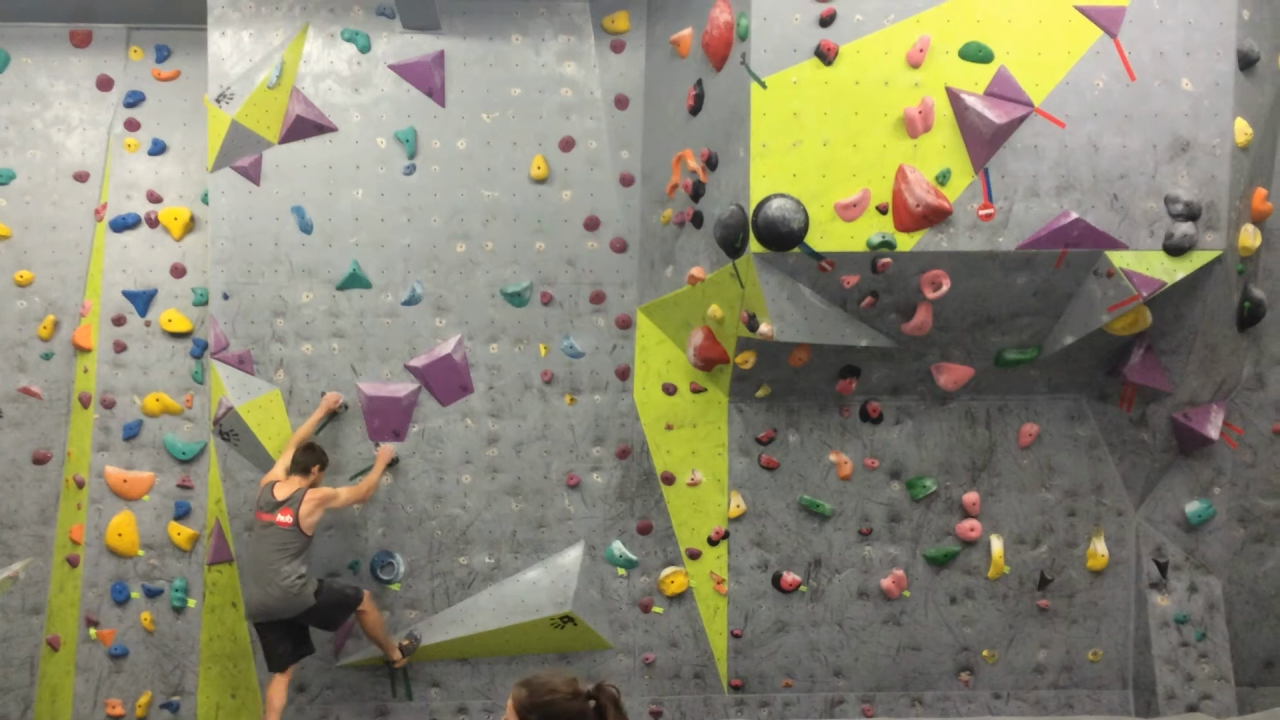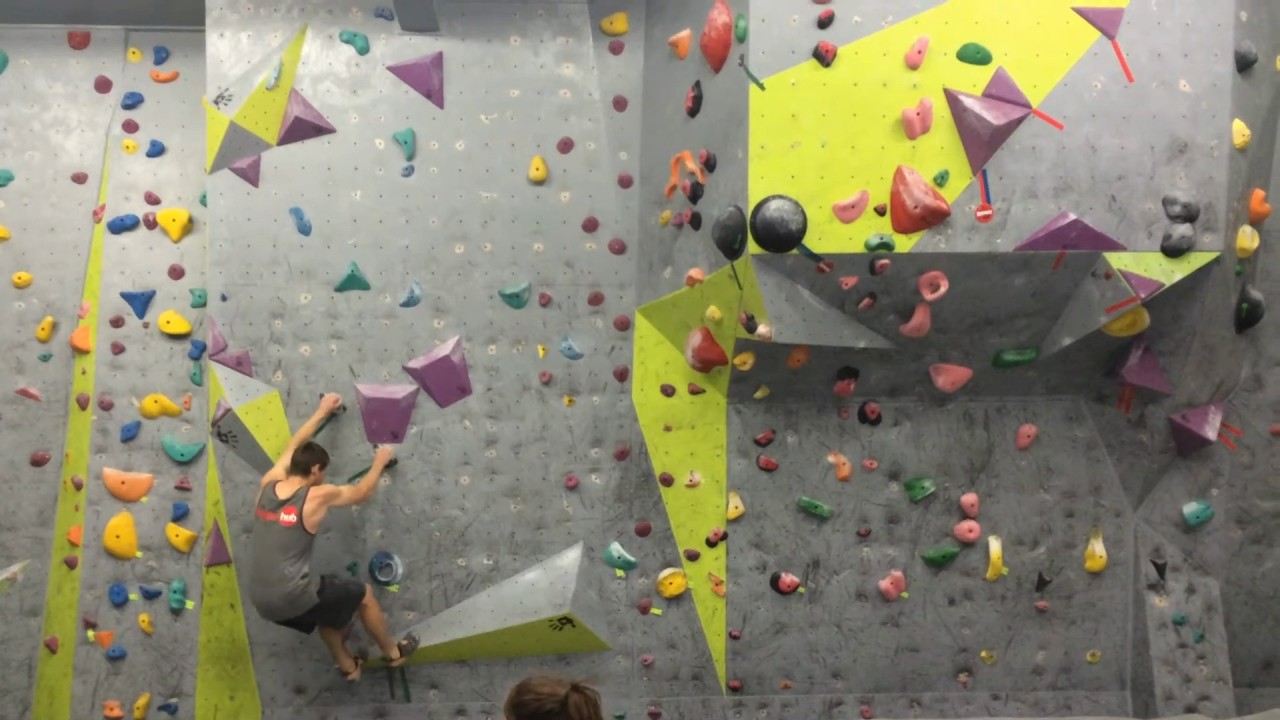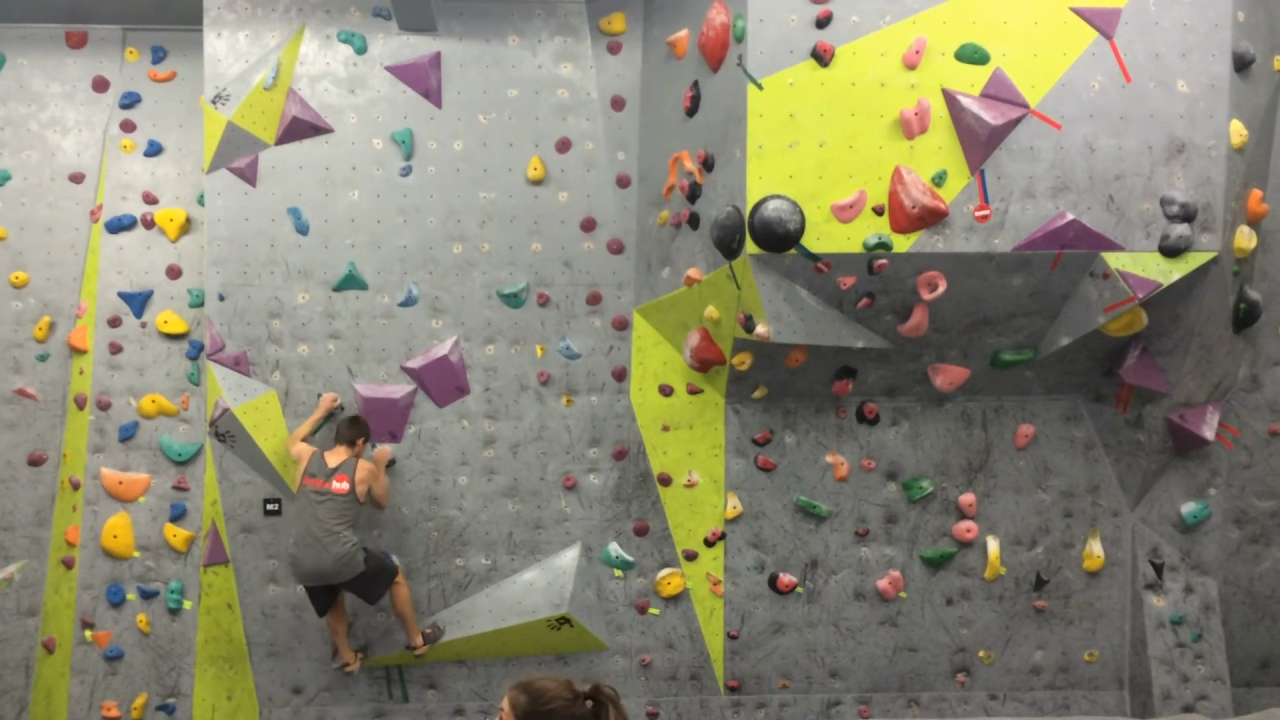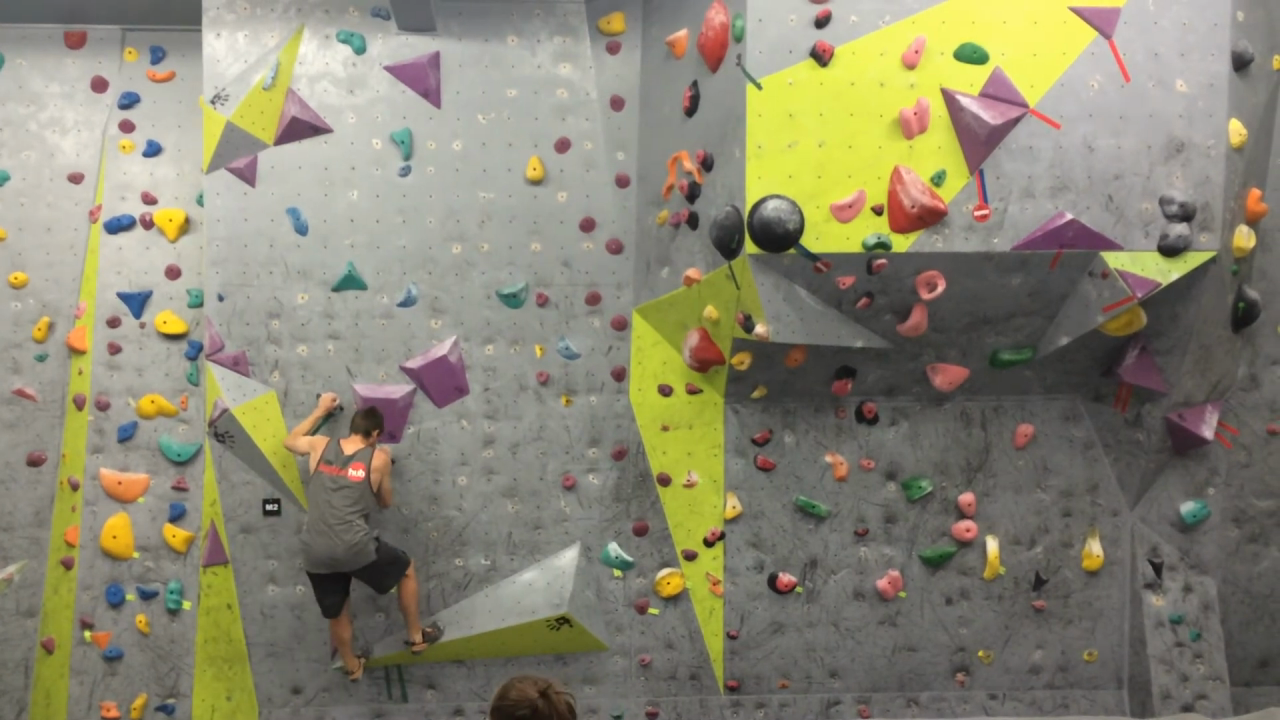
dt=0.7s
person 1, frame 1
left shoulder: (267, 485)
right shoulder: (315, 498)
left elbow: (293, 446)
right elbow: (362, 493)
left wrist: (322, 411)
right wrist: (381, 462)
left hip: (256, 603)
right hip: (291, 596)
left knee: (281, 672)
right knee: (362, 601)
right ankle: (395, 653)
person 1, frame 2
left shoulder: (268, 484)
right shoulder: (317, 496)
left elbow: (294, 448)
right elbow: (362, 492)
left wrist: (322, 412)
right wrist: (379, 462)
left hip: (261, 599)
right hip: (292, 596)
left knee: (327, 607)
right knee: (364, 595)
left ankle: (347, 665)
right ankle: (393, 652)
person 1, frame 3
left shoulder: (308, 457)
right shoulder: (365, 469)
left elbow: (292, 442)
right elbow: (381, 503)
left wrist: (321, 412)
right wrist: (381, 466)
left hip: (302, 565)
right hip: (341, 561)
left knee: (333, 605)
right knee: (396, 578)
left ankle: (348, 659)
right ankle: (416, 639)
person 1, frame 4
left shoulder: (320, 446)
right shoulder: (378, 459)
left elbow: (290, 441)
right elbow: (385, 502)
left wrist: (320, 411)
left hip: (314, 552)
right hip: (354, 548)
left knee: (336, 612)
right knee: (406, 570)
left ankle: (352, 666)
right ankle: (416, 636)
